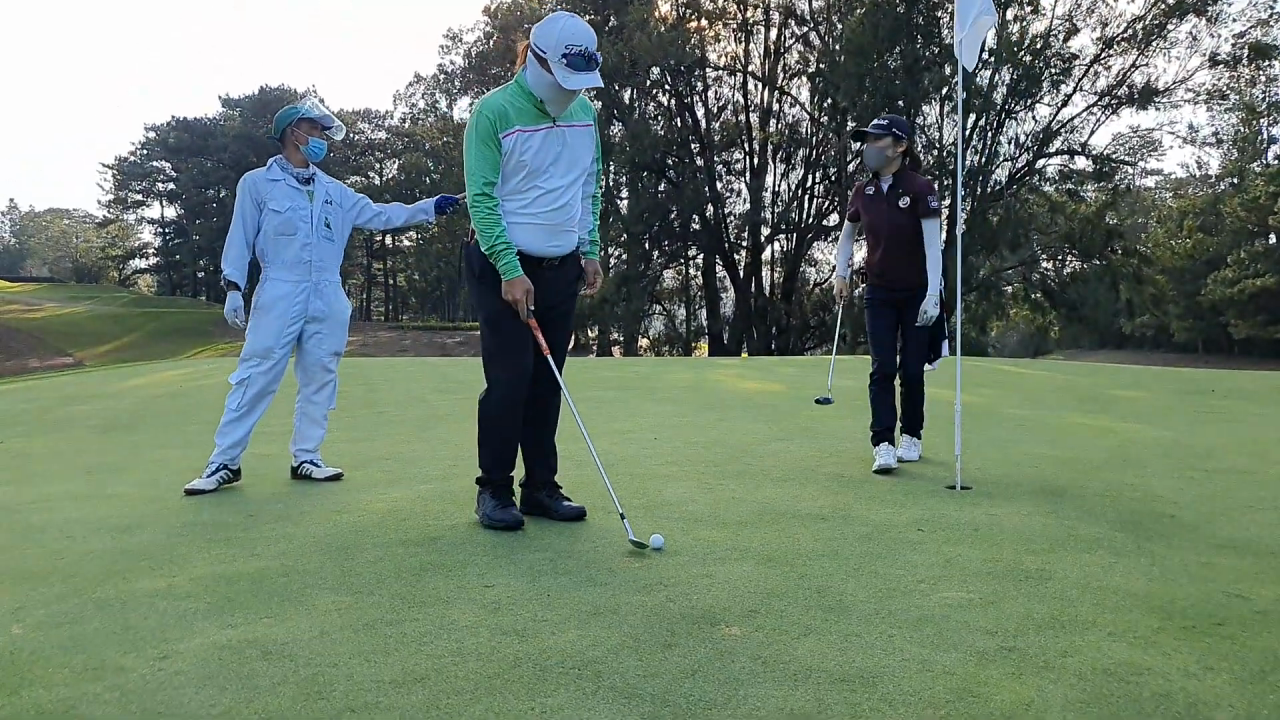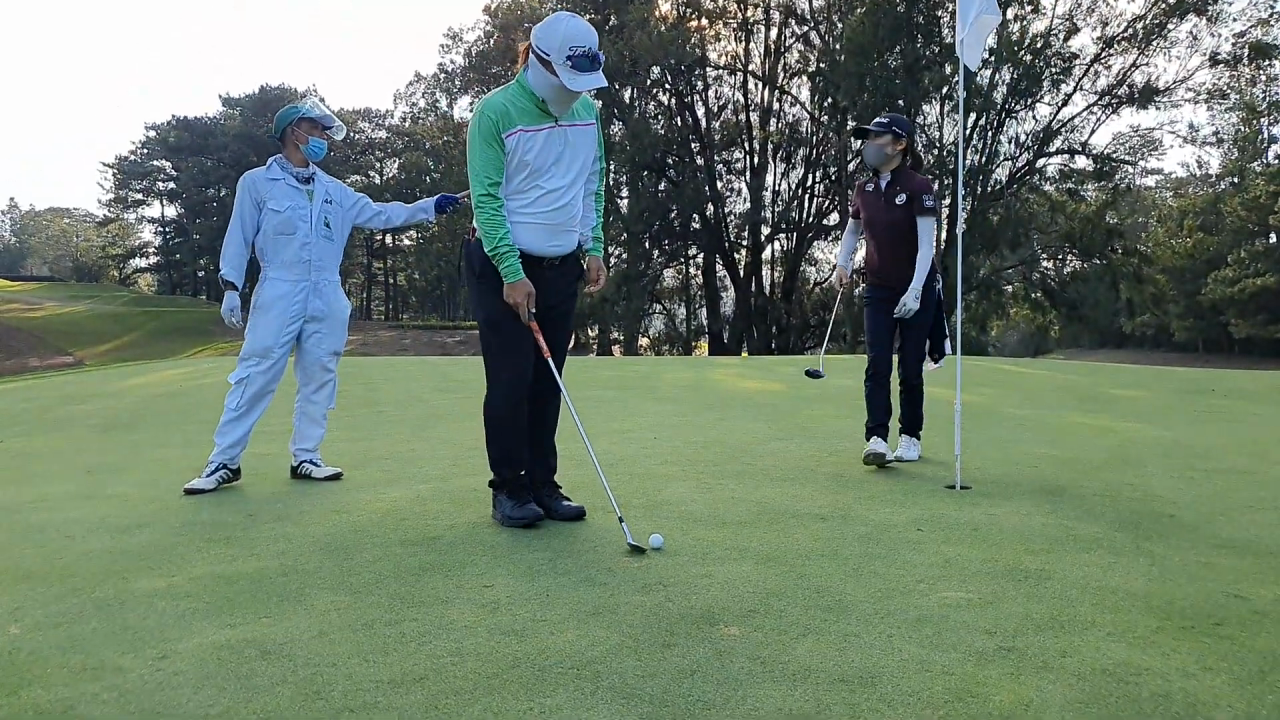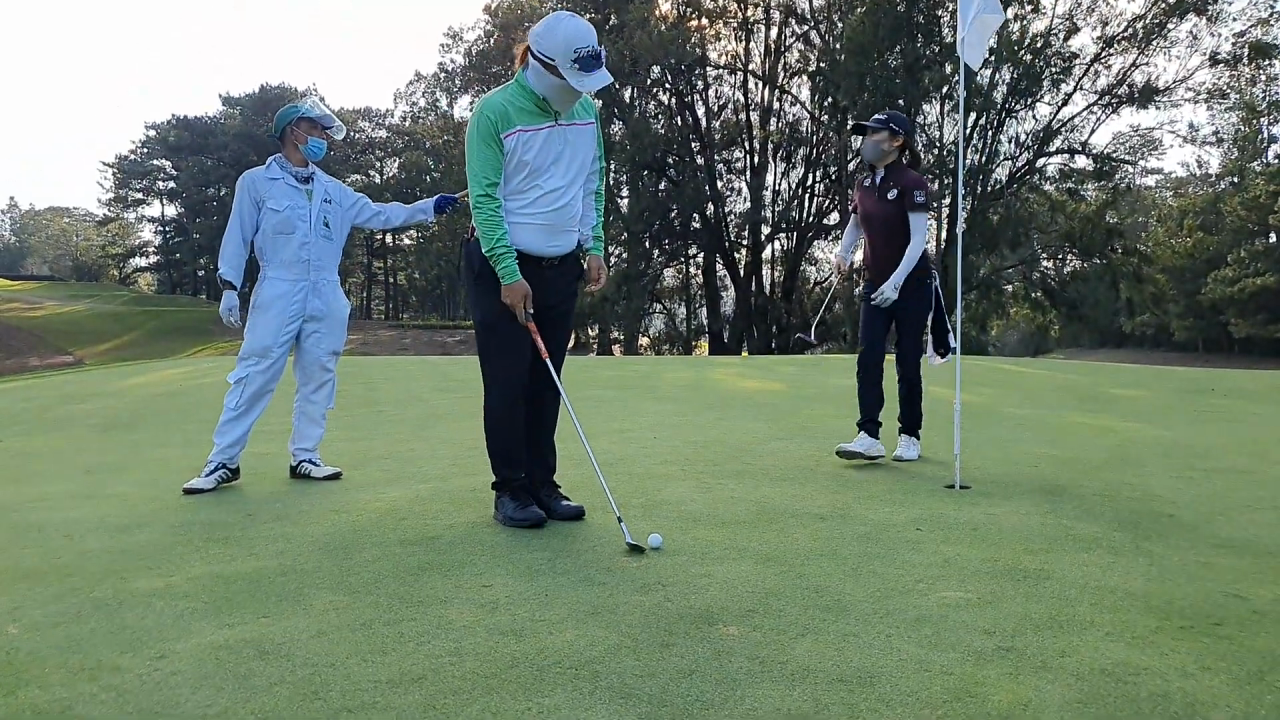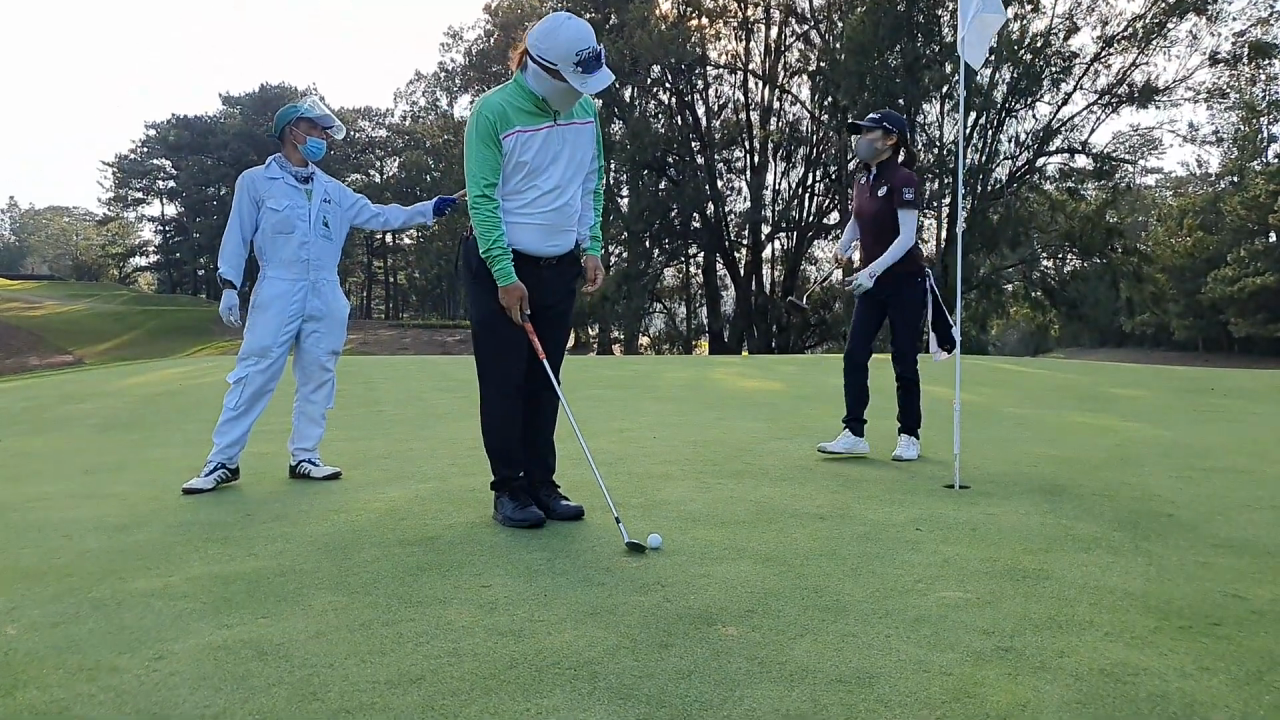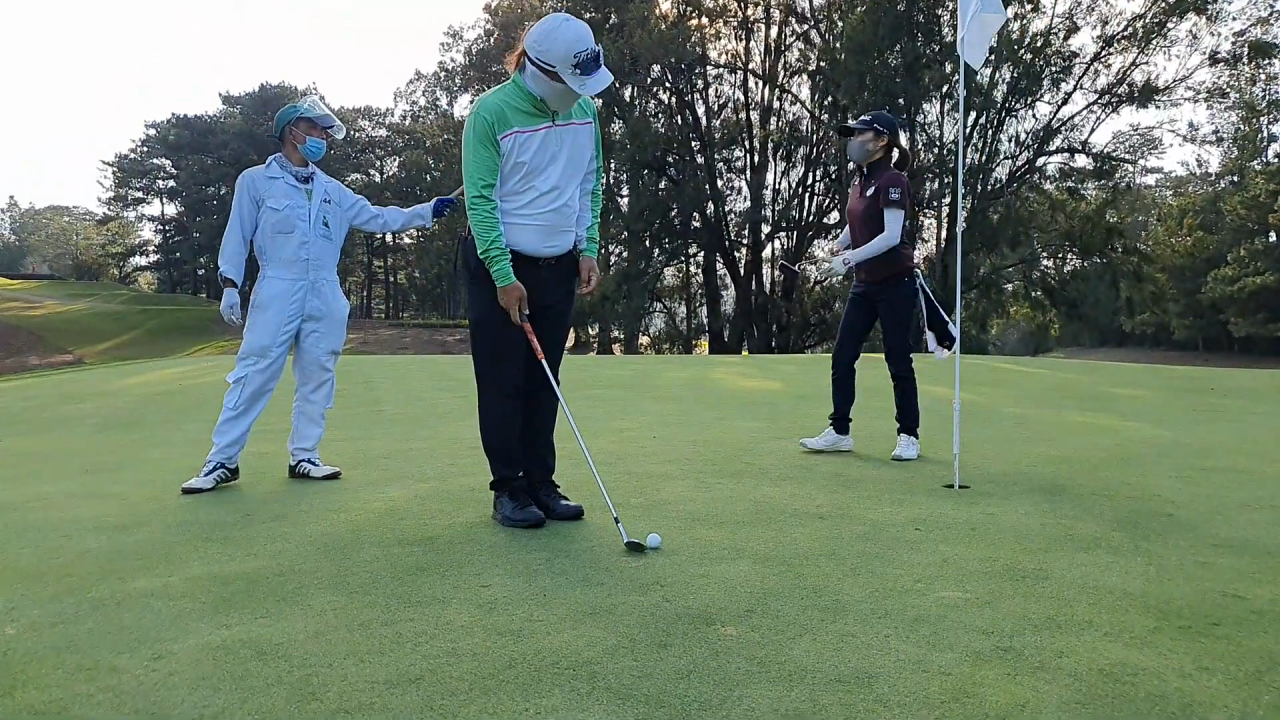
dt=0.1s
person 1, frame 1
left shoulder: (584, 111)
right shoulder: (494, 111)
right elbow: (482, 197)
left wrist: (590, 249)
right wrist: (510, 271)
left hip: (560, 266)
right hip: (502, 267)
left knee: (546, 382)
right knee: (509, 377)
left ankle: (541, 487)
right ankle: (494, 487)
person 1, frame 2
left shoulder: (586, 111)
right shoulder: (496, 111)
left elbow: (592, 185)
right elbow: (486, 198)
left wrist: (593, 247)
right wrist: (512, 273)
left hip: (561, 265)
right hip: (503, 265)
left knee: (547, 381)
right knee: (512, 377)
left ankle: (541, 484)
right ankle: (509, 487)
person 1, frame 3
left shoulder: (585, 110)
right shoulder: (495, 111)
left elbow: (592, 184)
right elbow: (484, 198)
left wrist: (593, 246)
right wrist: (509, 274)
left hip: (560, 265)
right hip: (502, 265)
left knee: (545, 381)
right knee: (507, 378)
left ankle: (541, 484)
right ankle: (510, 489)
person 1, frame 4
left shoulder: (584, 109)
right shoulder: (493, 111)
left elbow: (591, 183)
right elbow: (482, 198)
left wrist: (591, 246)
right wrist: (505, 275)
left hip: (559, 264)
right hip: (500, 265)
left knee: (544, 381)
right knee: (503, 380)
left ankle: (540, 483)
right ankle: (509, 489)
person 1, frame 5
left shoulder: (583, 109)
right shoulder: (491, 111)
left elbow: (590, 183)
right elbow: (480, 198)
left wrist: (588, 248)
right wrist: (503, 275)
left hip: (557, 264)
right hip: (499, 266)
left knee: (543, 381)
right knee: (502, 380)
left ankle: (539, 483)
right ankle: (508, 489)
person 2, frame 1
left shoulder: (334, 190)
right shoulder: (256, 183)
left elbow: (380, 216)
right elbow: (240, 239)
left wrist: (429, 208)
right wrist: (234, 288)
left hip: (327, 297)
right hip: (279, 294)
left knee: (320, 378)
right knee: (255, 375)
left ankle: (306, 457)
right ankle: (224, 462)
person 2, frame 2
left shoulder: (334, 189)
right shoulder: (256, 182)
left elbow: (380, 215)
right elbow: (238, 238)
left wrist: (429, 206)
right wrist: (231, 288)
left hip: (327, 296)
right hip: (279, 293)
left knee: (319, 377)
right knee: (255, 374)
left ankle: (305, 457)
right ankle: (223, 462)
person 2, frame 3
left shoulder: (333, 189)
right shoulder: (255, 181)
left elbow: (379, 215)
right elbow: (237, 237)
left wrist: (428, 207)
right wrist: (229, 287)
left hip: (326, 295)
right hip: (278, 293)
left knee: (318, 376)
right knee: (254, 374)
left ankle: (305, 456)
right ankle: (223, 461)
person 2, frame 4
left shoulder: (332, 189)
right shoulder: (255, 180)
left elbow: (378, 216)
right elbow: (237, 237)
left wrist: (428, 209)
right wrist: (229, 286)
left hip: (326, 295)
right hip: (277, 292)
left knee: (318, 376)
right knee: (255, 373)
left ankle: (304, 457)
right ankle: (222, 461)
person 2, frame 5
left shoulder: (332, 189)
right shoulder: (255, 180)
left elbow: (377, 218)
right elbow: (237, 236)
left wrist: (427, 211)
right wrist: (230, 285)
left hip: (325, 295)
right hip: (277, 292)
left knee: (317, 376)
right knee: (254, 373)
left ankle: (304, 456)
right ankle: (222, 461)
person 3, frame 1
left shoulder: (921, 188)
right shoulder: (862, 191)
left elbow: (933, 245)
right elbow: (848, 235)
left wrist: (933, 294)
right wrist: (841, 274)
left hip: (917, 293)
right hip: (879, 292)
left knee: (912, 369)
right knee: (882, 368)
left ankle: (911, 437)
right ankle: (883, 444)
person 3, frame 2
left shoulder: (918, 186)
right shoulder: (865, 188)
left elbow: (927, 245)
right elbow: (854, 229)
left wrist: (915, 290)
right wrist: (843, 262)
left hip: (913, 290)
right hip: (878, 290)
left knee: (910, 368)
right knee: (877, 364)
left ankle: (910, 437)
right ankle: (877, 439)
person 3, frame 3
left shoulder: (913, 182)
right shoulder: (865, 183)
left elbow: (918, 240)
right elbow: (856, 224)
left wrist: (896, 281)
right wrist: (843, 252)
left hip: (912, 286)
right hip: (875, 286)
left knee: (908, 365)
right knee: (868, 360)
left ankle: (910, 436)
right ankle: (868, 435)
person 3, frame 4
left shoulder: (903, 179)
right shoulder: (862, 180)
left elbow: (907, 237)
left wrist: (873, 269)
right wrist: (843, 246)
left hip: (904, 282)
right hip: (871, 285)
left knee: (904, 361)
right knee: (854, 356)
left ankle: (909, 436)
right ankle: (855, 435)
person 3, frame 5
left shoulder: (893, 179)
right shoulder: (860, 180)
left elbow: (892, 235)
left wrist: (850, 259)
right wrist: (840, 245)
left hip: (895, 283)
right hip: (863, 284)
left knee: (898, 361)
right knee: (842, 356)
left ankle: (908, 435)
right ankle: (839, 431)
